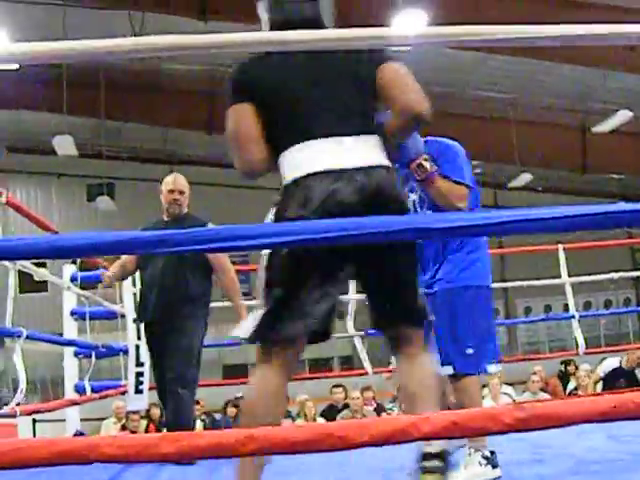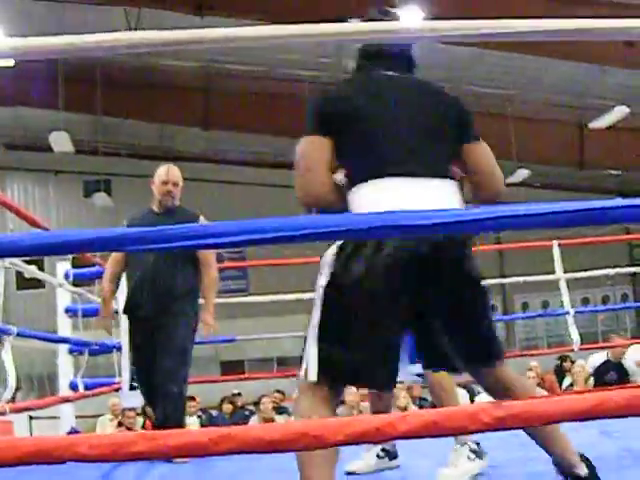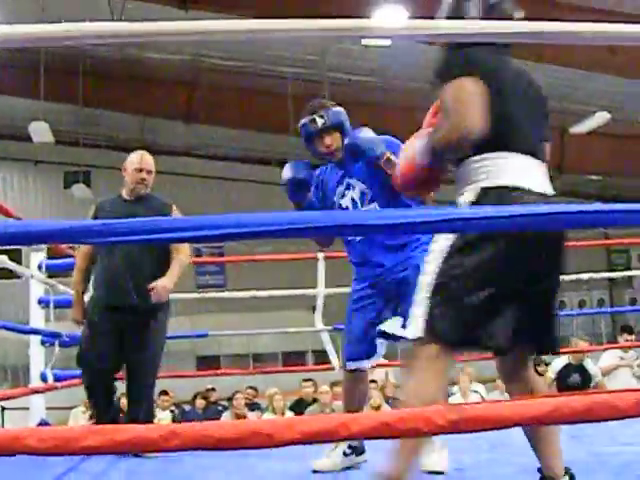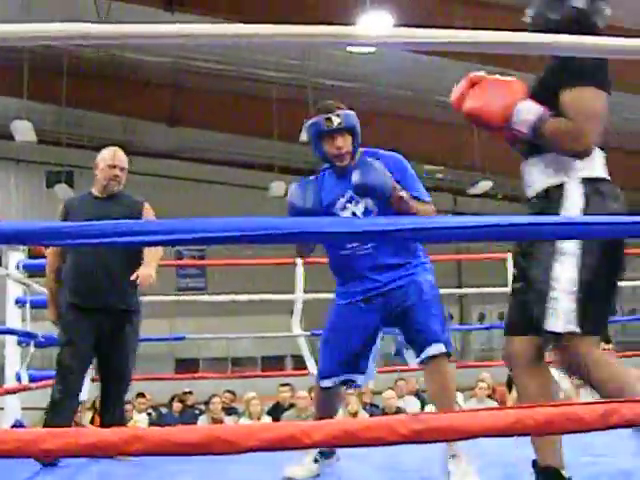
dt=0.2s
person 1, frame 1
left shoulder: (251, 73)
right shoulder: (364, 52)
left elbow: (251, 161)
right elbow: (417, 108)
left hip: (311, 198)
right hip: (378, 190)
left knee: (278, 353)
right knee: (409, 338)
person 1, frame 2
left shoulder: (333, 101)
right shoulder: (448, 102)
left elbow: (311, 193)
right elbow: (492, 190)
left hip: (377, 239)
right hip: (448, 237)
left knee: (317, 390)
right knee: (496, 374)
person 1, frame 3
left shoulder: (463, 61)
right shoulder: (527, 85)
left elbow: (468, 126)
left wrist: (425, 152)
left hip: (493, 208)
left knee: (431, 353)
right knee: (516, 365)
person 1, frame 4
left shoulder: (576, 60)
right shoulder: (566, 70)
left elbow: (581, 141)
left wrist: (518, 113)
right wrist: (503, 110)
left hip: (577, 207)
right hip: (556, 213)
left knee: (575, 350)
right knee: (522, 351)
person 2, frame 1
left shoulder: (445, 151)
right shoulder: (399, 170)
left elbow: (459, 202)
left wrist: (419, 165)
left hip: (462, 270)
right hip: (430, 275)
left knee: (460, 362)
person 2, frame 2
left shoulder: (402, 165)
right shoulder: (357, 188)
left elbow: (430, 206)
right elbow: (366, 245)
left hip: (427, 274)
right hip: (395, 281)
left knee: (429, 362)
right knee: (376, 363)
left ankle: (467, 447)
right ankle: (384, 448)
person 2, frame 3
left shoulder: (381, 147)
right shoulder: (318, 177)
right elbow: (321, 239)
left wrist: (387, 162)
right wrist: (299, 201)
left hip: (410, 257)
right hip: (367, 272)
left knee: (416, 334)
right knee: (355, 363)
right ankle: (353, 445)
person 2, frame 4
left shoulder: (390, 164)
right shoulder: (317, 188)
left elbow: (430, 220)
right elbow: (303, 250)
left wrist: (396, 196)
right wrist: (300, 222)
left hip: (408, 279)
right hip: (356, 290)
left knee: (435, 353)
right knee: (329, 377)
right ankle: (321, 449)
person 3, frame 1
left shoulder: (203, 229)
right shoulder: (147, 232)
left elbow: (224, 271)
right elbow: (128, 262)
left wrist: (240, 310)
right wrist: (113, 273)
left hip: (188, 317)
right hip: (154, 317)
left knee: (179, 380)
right knee: (164, 381)
right ankle: (180, 434)
person 3, frame 2
left shoulder: (194, 222)
right shoulder: (134, 223)
left elbow: (209, 266)
right elbow: (116, 263)
left wrist: (208, 308)
right wrist: (106, 301)
left hip: (178, 313)
right hip: (140, 312)
left knee: (170, 378)
right knee: (144, 375)
right ankle: (167, 428)
person 3, frame 3
left shoulder: (166, 211)
right shoulder: (101, 209)
left elbow: (182, 250)
right elbow: (84, 257)
left wrist: (170, 277)
right wrist: (78, 300)
left hip: (149, 306)
right hip: (105, 304)
left knee: (142, 375)
right knee: (94, 365)
right ankle: (106, 423)
person 3, frame 4
left shoulder: (138, 209)
right shoulder: (71, 206)
left elbow: (154, 244)
right elbow: (54, 255)
left wrist: (149, 266)
right wrist: (52, 301)
left hip: (122, 307)
right hip: (77, 306)
left knee: (116, 378)
right knee: (69, 374)
